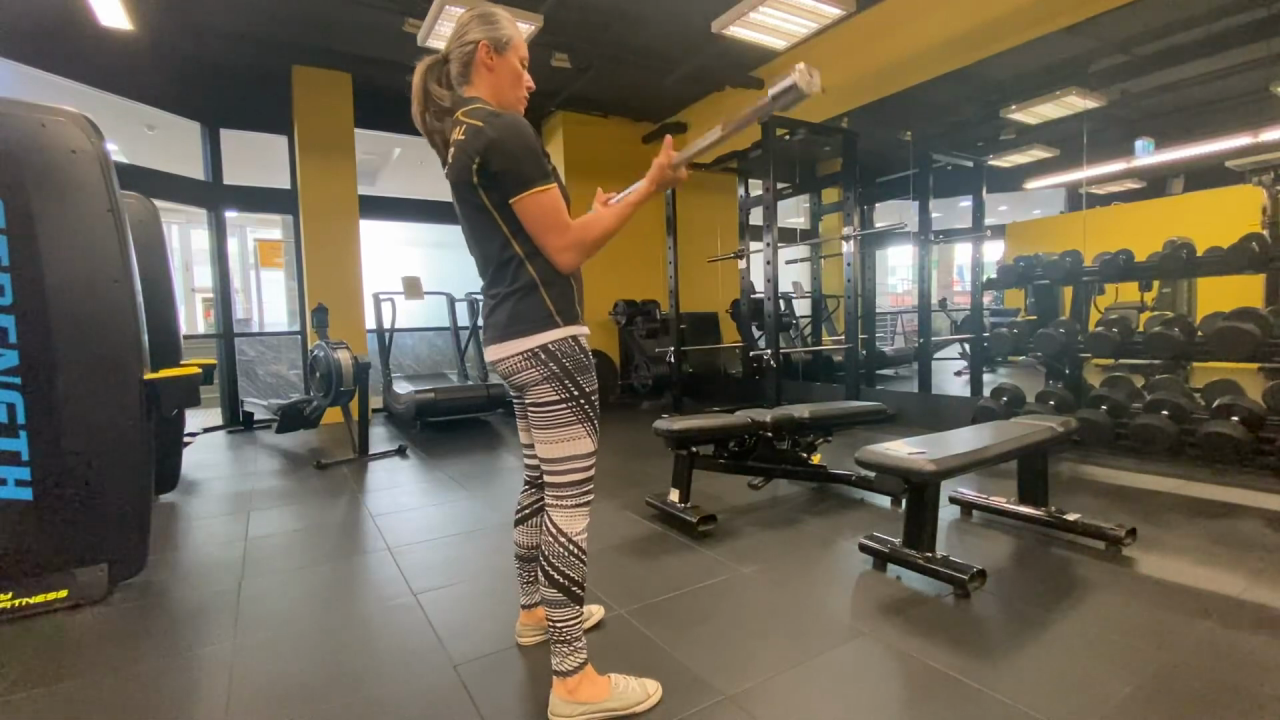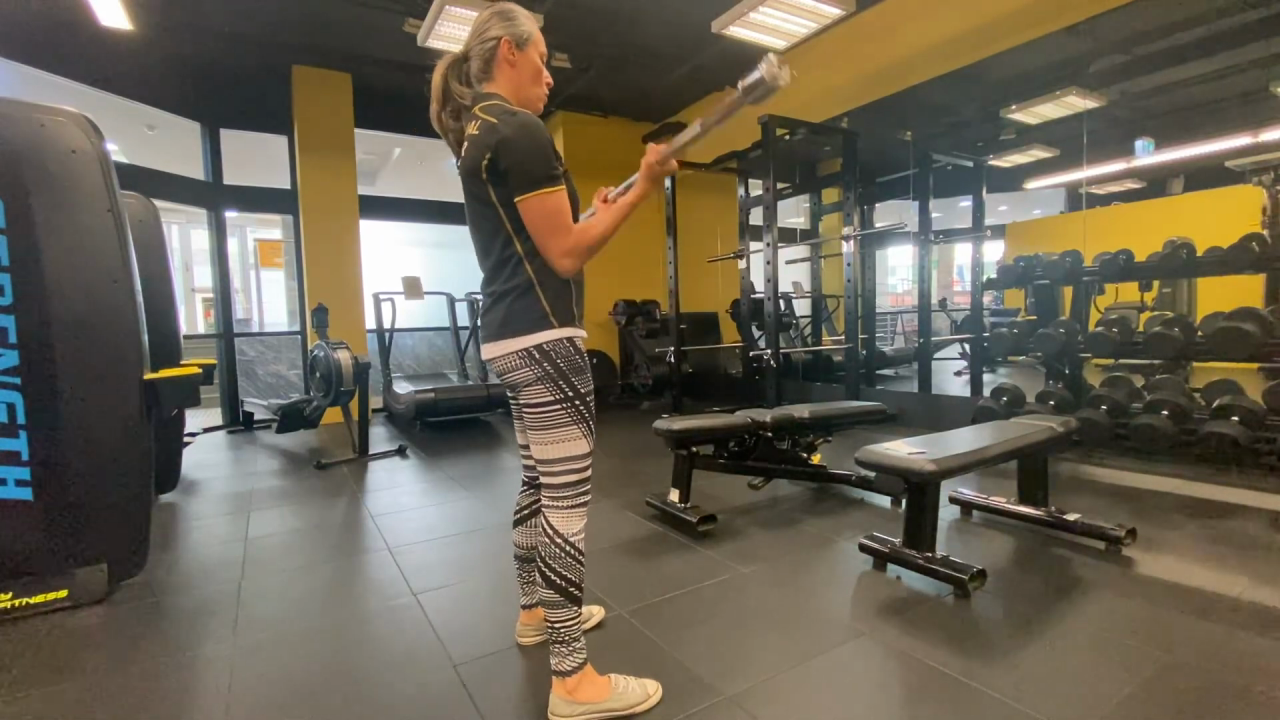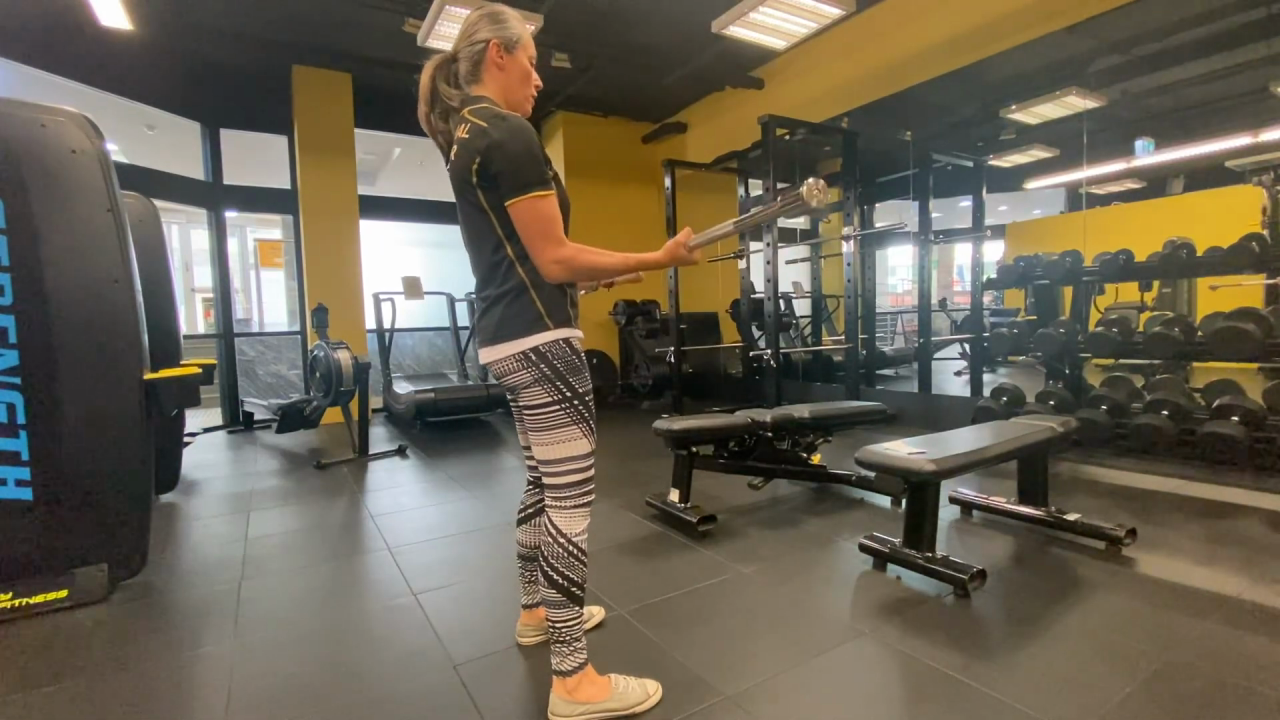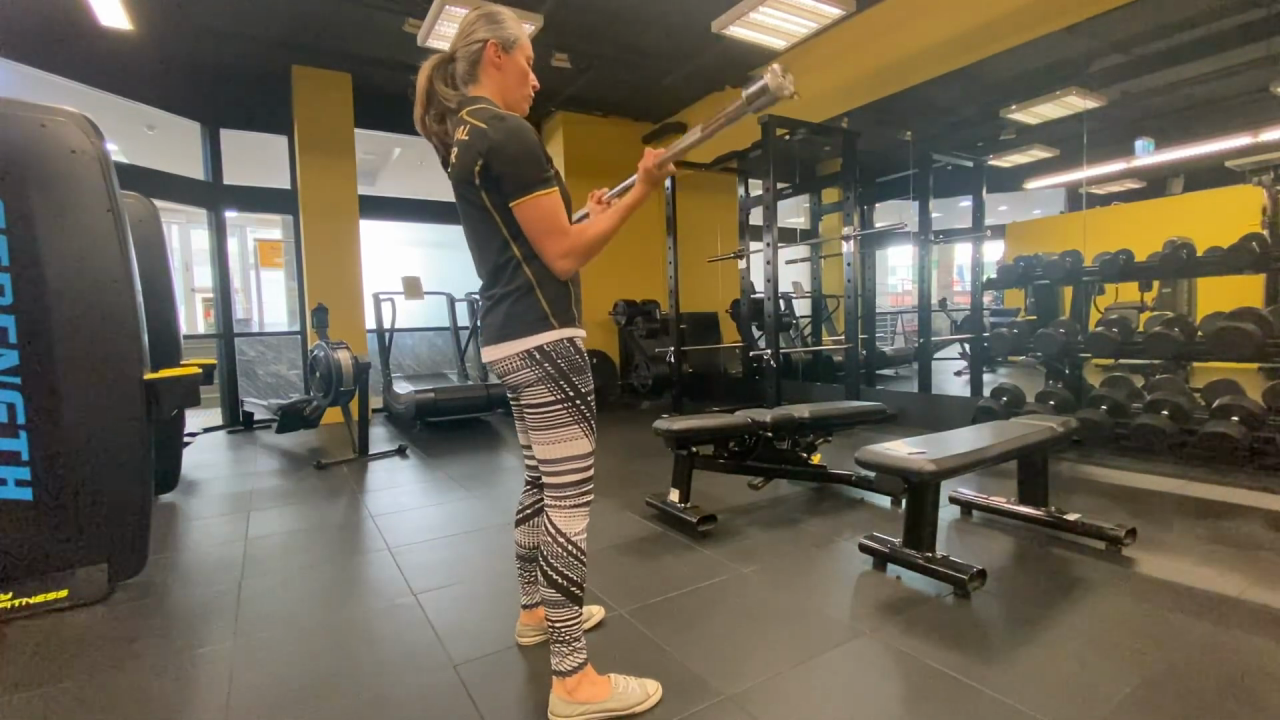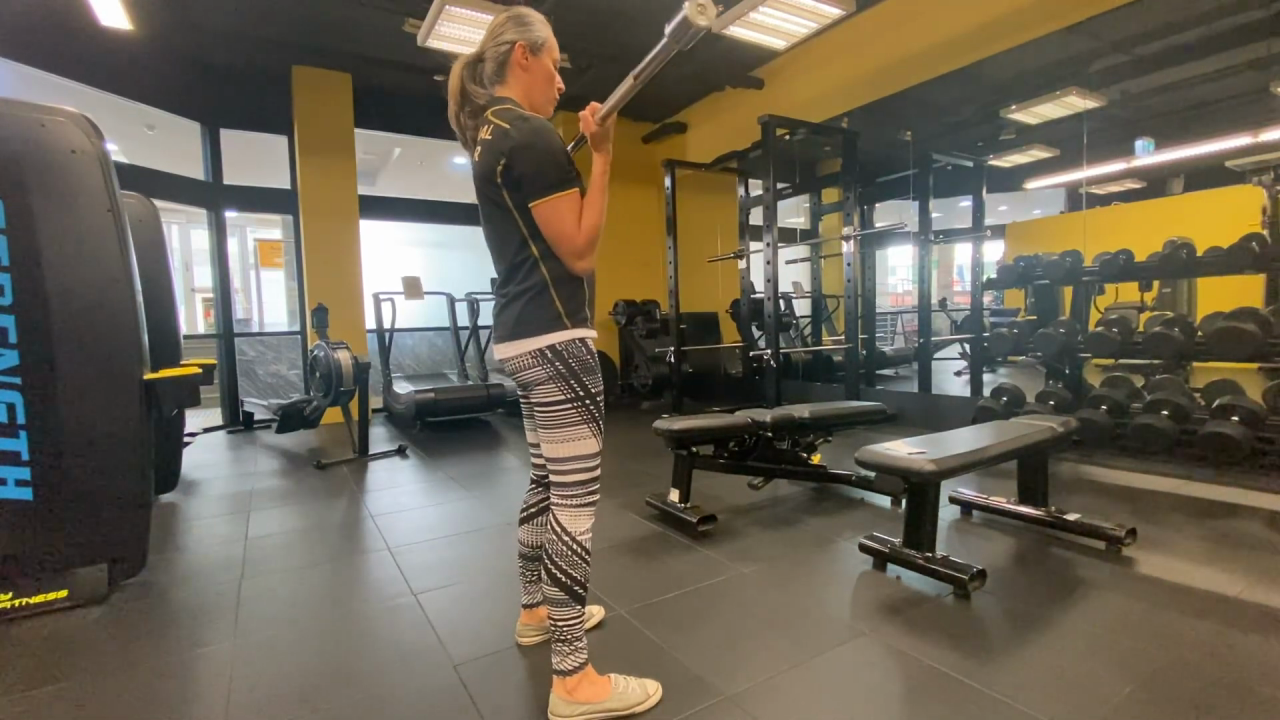
dt=1s
person 1, frame 1
left shoulder: (462, 137)
right shoulder: (505, 133)
right elbow: (565, 250)
left wrist: (595, 212)
right wrist: (648, 189)
left hip: (511, 335)
right hip: (545, 337)
left knee: (540, 480)
right knee: (570, 498)
left ankle: (535, 609)
person 1, frame 2
left shoulder: (477, 133)
right shoulder: (520, 131)
right elbow: (563, 255)
left wrist: (584, 210)
right wrist: (639, 191)
left hip: (509, 333)
right hip: (542, 337)
left knee: (538, 480)
right knee: (567, 497)
left ankle: (534, 609)
person 1, frame 3
left shoulder: (466, 136)
right shoulder: (509, 135)
right elbow: (554, 261)
left wrist: (605, 267)
right wrist: (655, 259)
left hip: (505, 336)
right hip: (538, 338)
left knee: (543, 483)
right knee: (570, 497)
left ankle: (535, 611)
person 1, frame 4
left shoulder: (464, 136)
right shoulder: (508, 135)
right elbow: (562, 255)
left wrist: (588, 215)
right wrist: (638, 192)
left hip: (508, 335)
right hip: (542, 338)
left knee: (542, 480)
right knee: (569, 496)
left ankle: (535, 609)
person 1, frame 5
left shoulder: (491, 135)
right shoulder: (531, 134)
right elbow: (579, 254)
left wrist: (576, 166)
right wrist: (603, 158)
left hip: (522, 333)
right hip: (554, 337)
left knee: (546, 478)
right knee: (575, 495)
left ankle: (536, 609)
